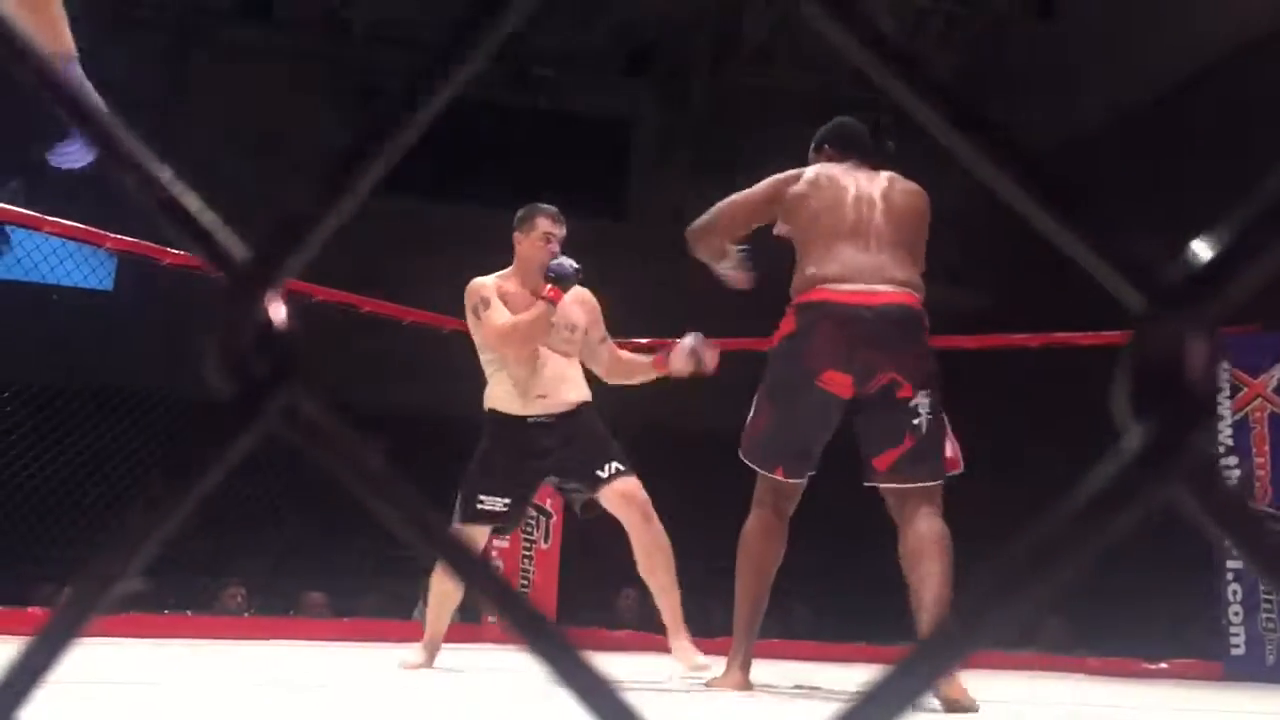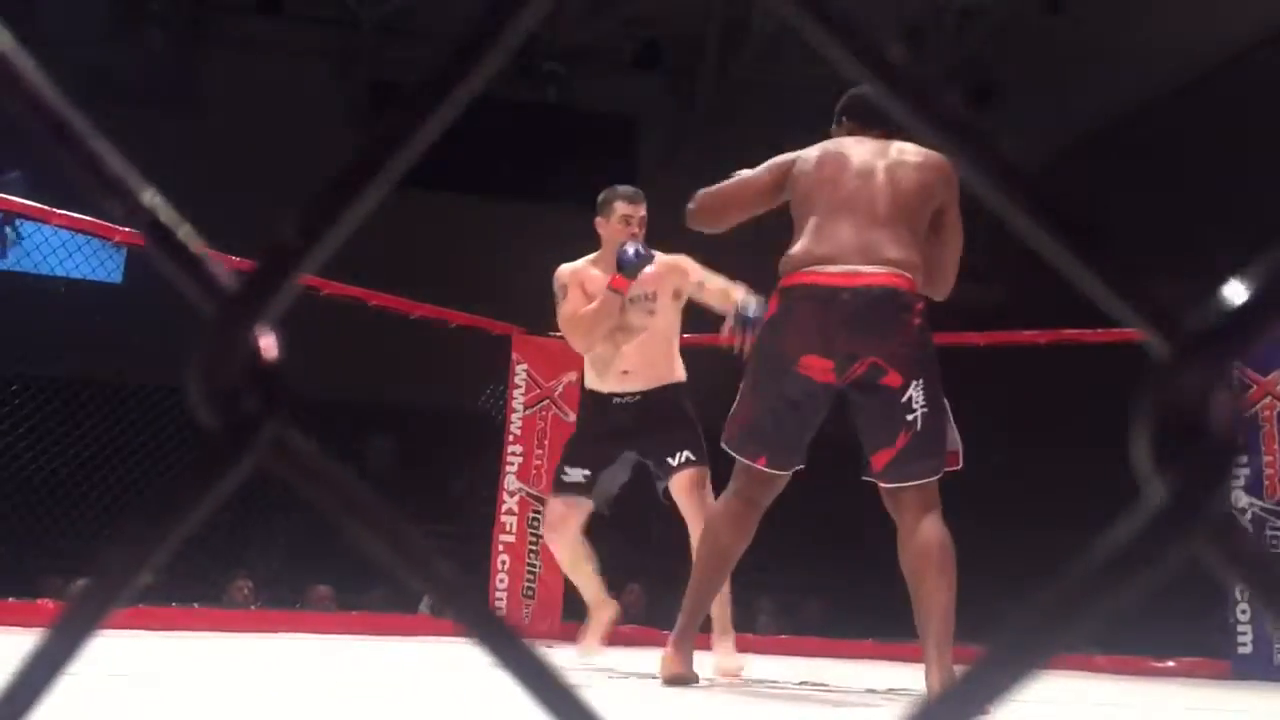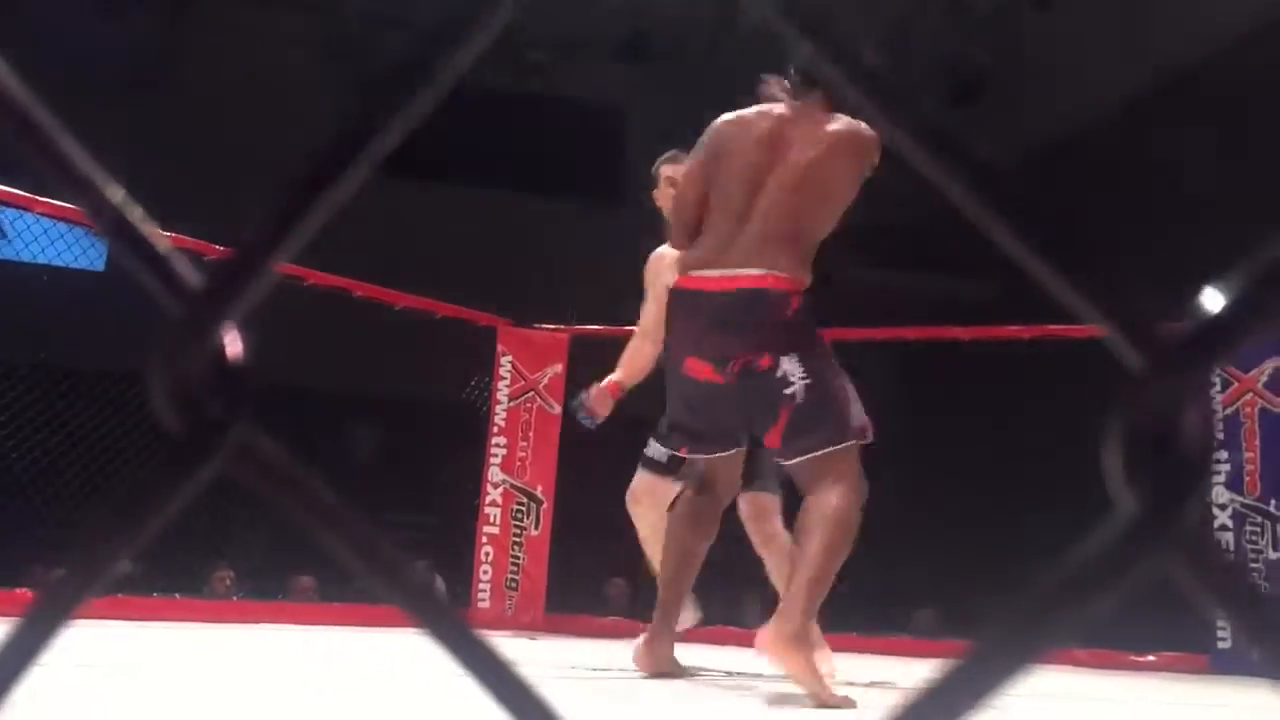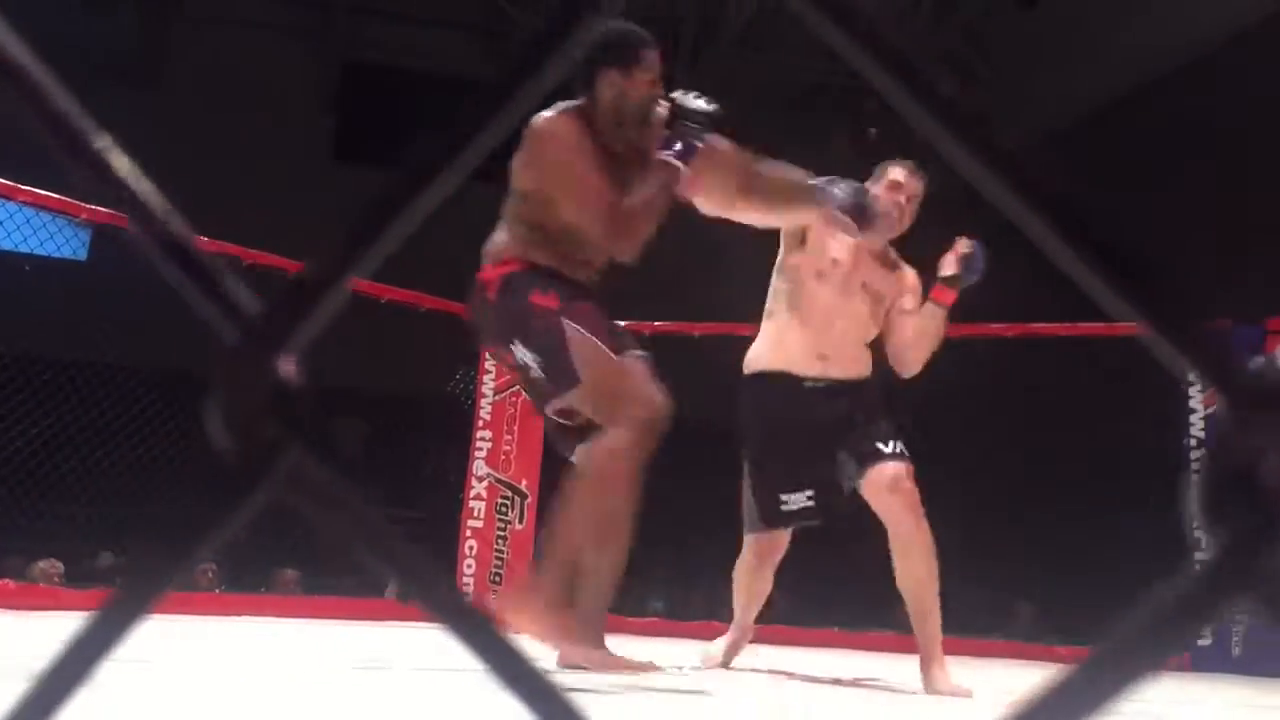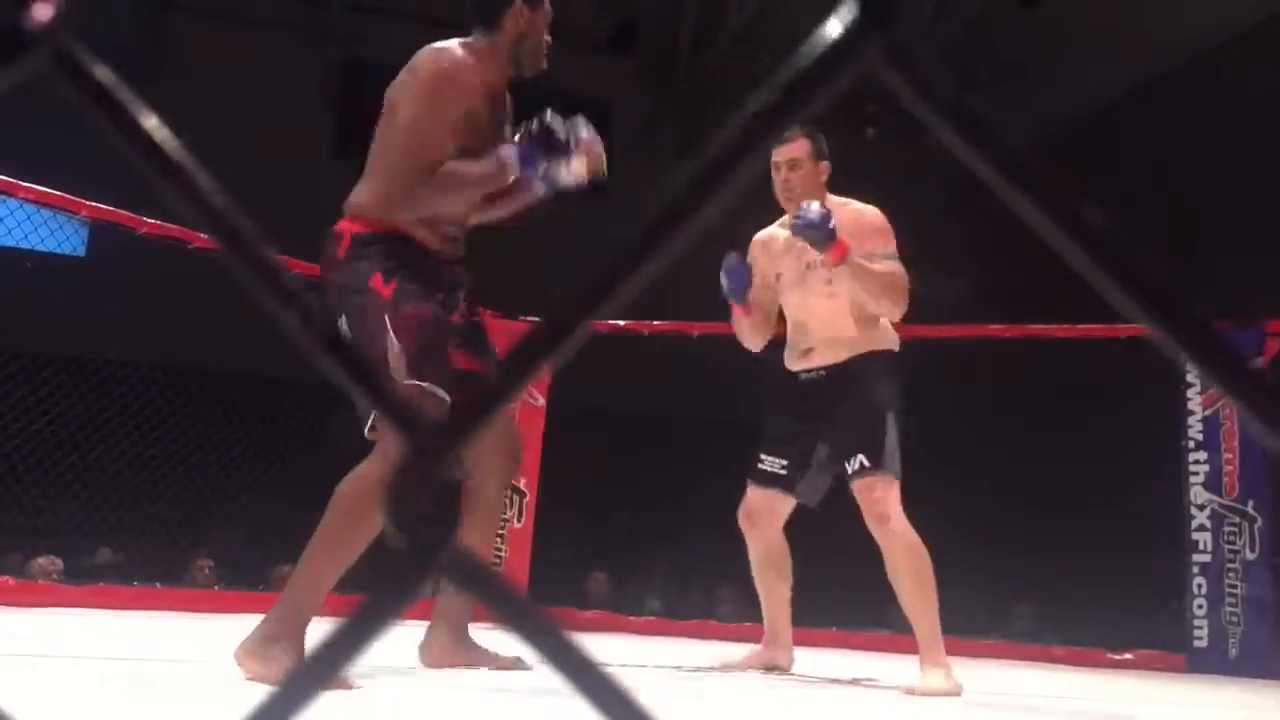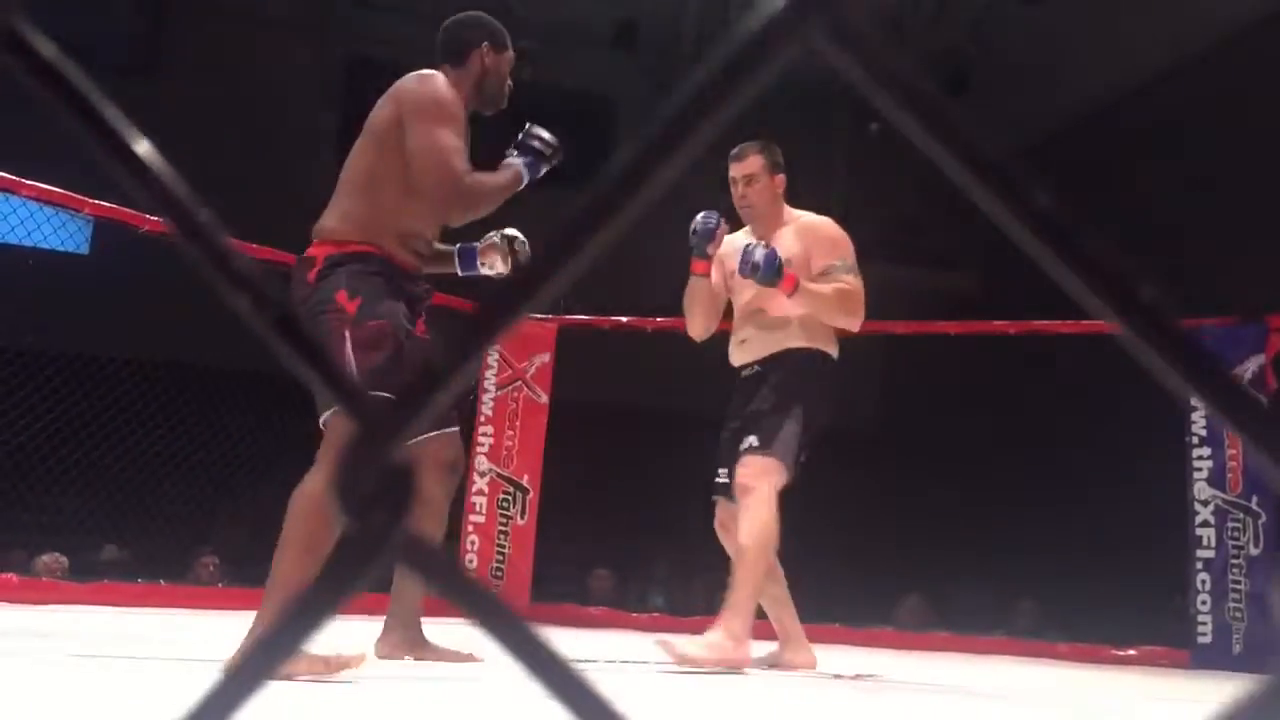
dt=0.4s
person 1, frame 1
left shoulder: (794, 182)
right shoulder: (912, 195)
left elbow: (703, 233)
left wrist: (726, 265)
left hip: (818, 325)
right hip: (898, 329)
left knee: (773, 497)
right knee: (918, 505)
left ankle: (736, 665)
person 1, frame 2
left shoulder: (803, 160)
right shoulder: (935, 169)
left elbow: (700, 214)
right elbow: (941, 284)
left wrist: (738, 207)
left hip: (802, 308)
right hip: (887, 312)
left knee: (750, 489)
right knee: (916, 503)
left ankle: (680, 647)
right ankle: (942, 679)
person 1, frame 3
left shoulder: (728, 129)
right shoulder: (856, 140)
left elbow: (681, 229)
left hip: (692, 307)
right hip: (767, 310)
left knee: (712, 481)
right knee: (838, 479)
left ankle: (658, 640)
right ankle: (788, 633)
person 1, frame 4
left shoulder: (650, 128)
right shoulder: (556, 133)
left elbow: (735, 188)
right elbow: (620, 240)
left wrist: (838, 203)
right wrist: (672, 158)
left hip: (567, 298)
right hip: (519, 293)
left knee: (613, 459)
right knee: (645, 412)
left ankle: (583, 634)
right ankle: (544, 594)
person 1, frame 5
left shoulder: (492, 92)
right shoulder: (447, 67)
right elbow: (414, 189)
left wrist: (552, 172)
right wrist: (515, 160)
left hip: (433, 272)
right hip: (382, 261)
left knee: (495, 452)
right knee: (409, 446)
left ankle: (448, 630)
right ankle: (275, 636)
person 1, frame 6
left shoulder: (441, 108)
right shoulder: (428, 92)
right elbow: (451, 199)
left wrist: (473, 255)
right wrist: (518, 167)
left hip: (395, 288)
right hip: (350, 280)
left knee: (441, 462)
right knee: (354, 448)
left ankle: (403, 629)
right ankle: (268, 634)
person 2, frame 1
left shoulder: (580, 298)
right shoulder: (484, 291)
left elbow: (610, 366)
right elbow: (509, 345)
left wrist: (668, 362)
right wrist: (552, 296)
left hip: (575, 423)
right hip: (511, 430)
left knee: (636, 508)
right knee: (465, 540)
left ankle: (680, 637)
right ankle: (430, 644)
person 2, frame 2
left shoulder: (671, 269)
right shoulder: (571, 276)
left elbow: (727, 293)
right elbow: (581, 339)
left wrist: (747, 307)
right wrist: (619, 281)
left hip: (663, 403)
right hip: (602, 409)
left knee: (696, 501)
right knee: (559, 523)
left ankle: (723, 635)
right ankle: (600, 608)
person 2, frame 3
right shoulder: (659, 262)
right elbow: (648, 339)
right wrist: (607, 389)
left knee: (760, 520)
right knee: (642, 500)
left ankle: (814, 643)
right ankle: (678, 603)
person 2, frame 4
left shoulder: (902, 280)
right shoulder: (812, 226)
left elbow: (907, 363)
left wrist: (947, 288)
left hip: (850, 399)
right hip: (775, 396)
left knee: (901, 501)
right knee: (764, 545)
left ankle: (932, 660)
right ankle: (738, 632)
person 2, frame 5
left shoulder: (862, 220)
right shoulder: (766, 242)
left elbow: (893, 305)
right elbow: (754, 337)
left wrist: (833, 247)
right wrist: (741, 299)
left hip: (861, 374)
right hip: (803, 384)
left knee: (881, 508)
right knee: (757, 514)
left ankle: (934, 659)
right ankle: (778, 642)
person 2, frame 6
left shoulder: (818, 232)
right shoulder: (731, 249)
left elbow: (853, 315)
right elbow: (698, 329)
left wrist: (787, 279)
right wrist: (702, 260)
left hip: (797, 370)
right hip: (751, 382)
left knee: (755, 479)
right knee: (730, 523)
left ankle: (731, 636)
right ankle: (794, 642)
